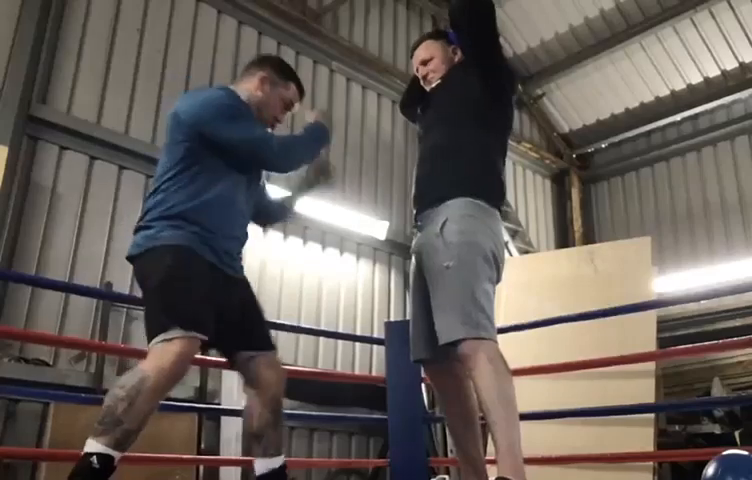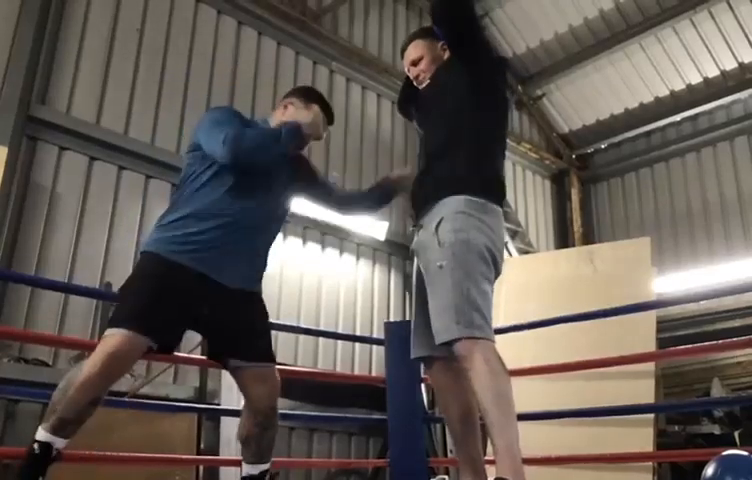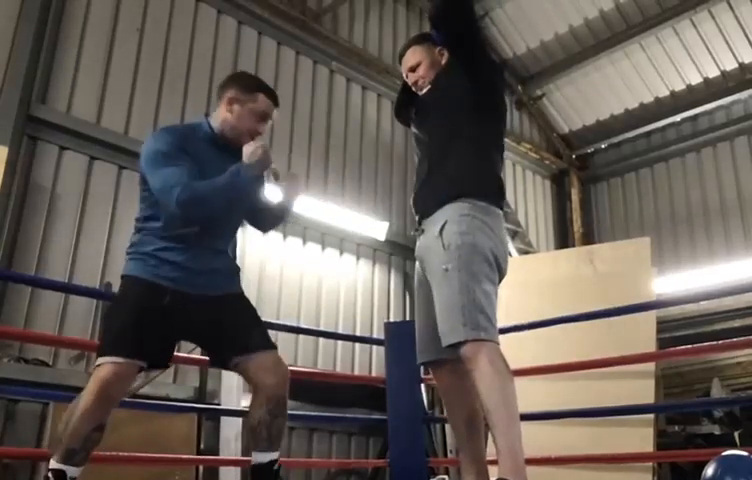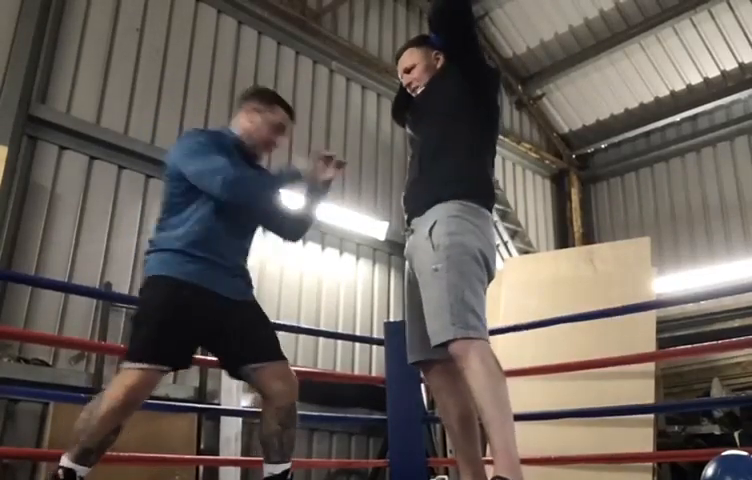
dt=0.3s
person 1, frame 1
left shoulder: (484, 76)
right shoulder: (438, 105)
right elbow: (406, 103)
left wrist: (447, 40)
right wrist: (426, 79)
left hip: (462, 217)
right hip: (430, 229)
left knee: (472, 342)
right knee: (439, 361)
person 1, frame 2
left shoulder: (475, 71)
right shoulder: (434, 101)
right elbow: (403, 103)
left wrist: (428, 46)
right wrist: (417, 79)
left hip: (461, 216)
right hip: (434, 227)
left knee: (469, 341)
right knee: (441, 359)
person 1, frame 3
left shoulder: (474, 76)
right shoulder: (434, 108)
right elbow: (400, 110)
left wrist: (425, 48)
right wrist: (415, 85)
left hip: (462, 218)
right hip: (433, 231)
left knee: (473, 342)
right knee: (445, 362)
person 1, frame 4
left shoulder: (469, 80)
right shoulder: (427, 110)
right elbow: (397, 111)
left wrist: (429, 47)
right wrist: (411, 87)
left hip: (453, 219)
right hip: (425, 231)
left knee: (464, 341)
right knee: (437, 363)
person 2, frame 1
left shoulder: (242, 137)
right shoulder: (212, 103)
left elbow: (262, 213)
right elbow: (277, 155)
left wrist: (306, 185)
right wrist: (317, 132)
left hip: (222, 264)
right hip: (176, 249)
left knee: (268, 377)
right knee: (175, 353)
person 2, frame 2
left shoulder: (293, 164)
right shoulder: (221, 121)
left elbow: (343, 203)
right elbow: (236, 148)
left wrist: (390, 186)
right wrist: (292, 130)
left hip: (239, 284)
right hip: (174, 261)
left knee: (264, 389)
right knee: (115, 353)
person 2, frame 3
left shoulder: (244, 160)
right shoulder: (168, 142)
left elbow: (263, 220)
right elbow: (183, 203)
left wrist: (286, 201)
right wrist: (246, 172)
left hip: (219, 290)
right hip: (153, 281)
left knee: (273, 377)
right knee: (108, 379)
person 2, frame 4
left shoulder: (254, 175)
right shoulder: (194, 143)
left elbow: (291, 229)
right elbow: (226, 184)
left wrist: (318, 188)
right wrist: (295, 177)
left hip: (230, 291)
right hip: (175, 281)
left knee: (281, 385)
right knee: (131, 385)
